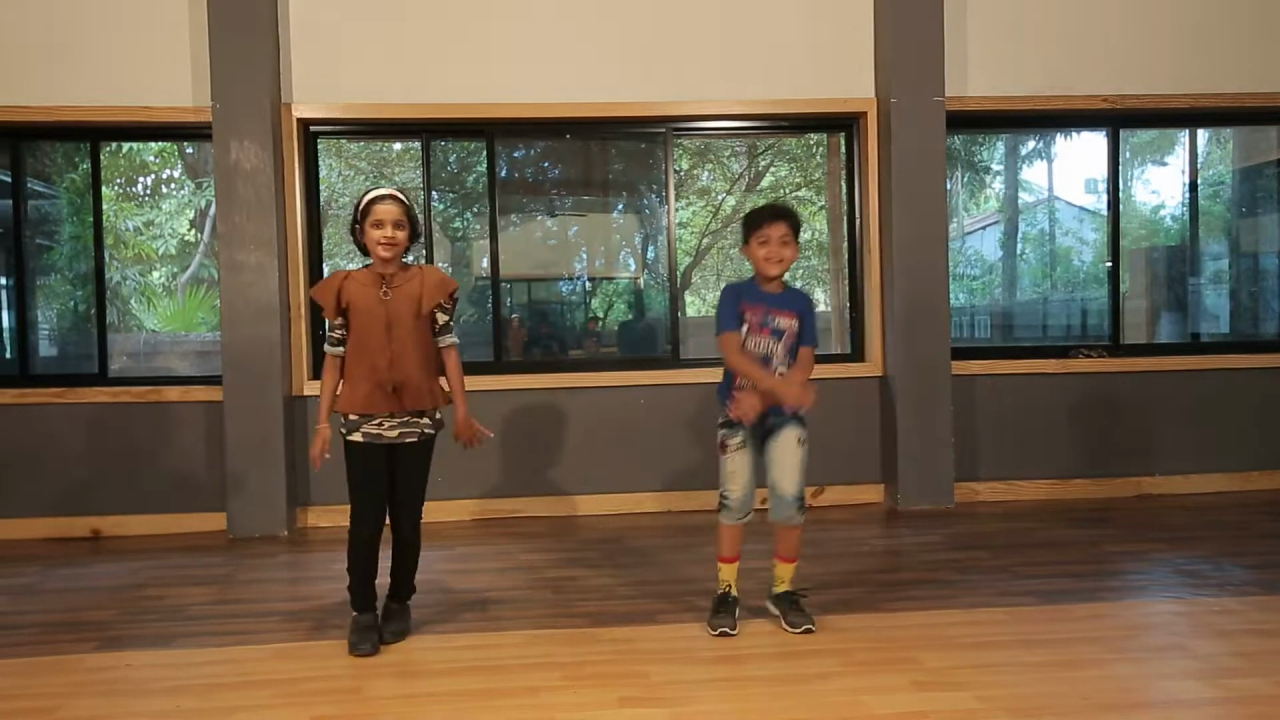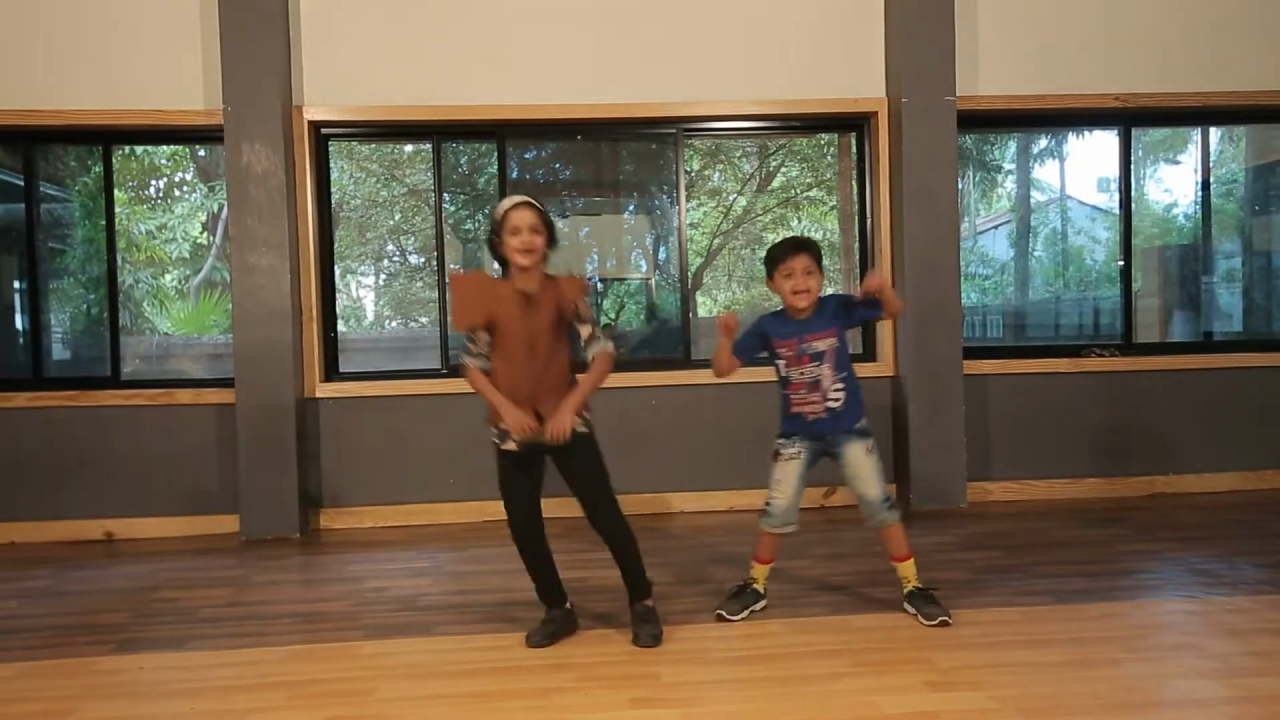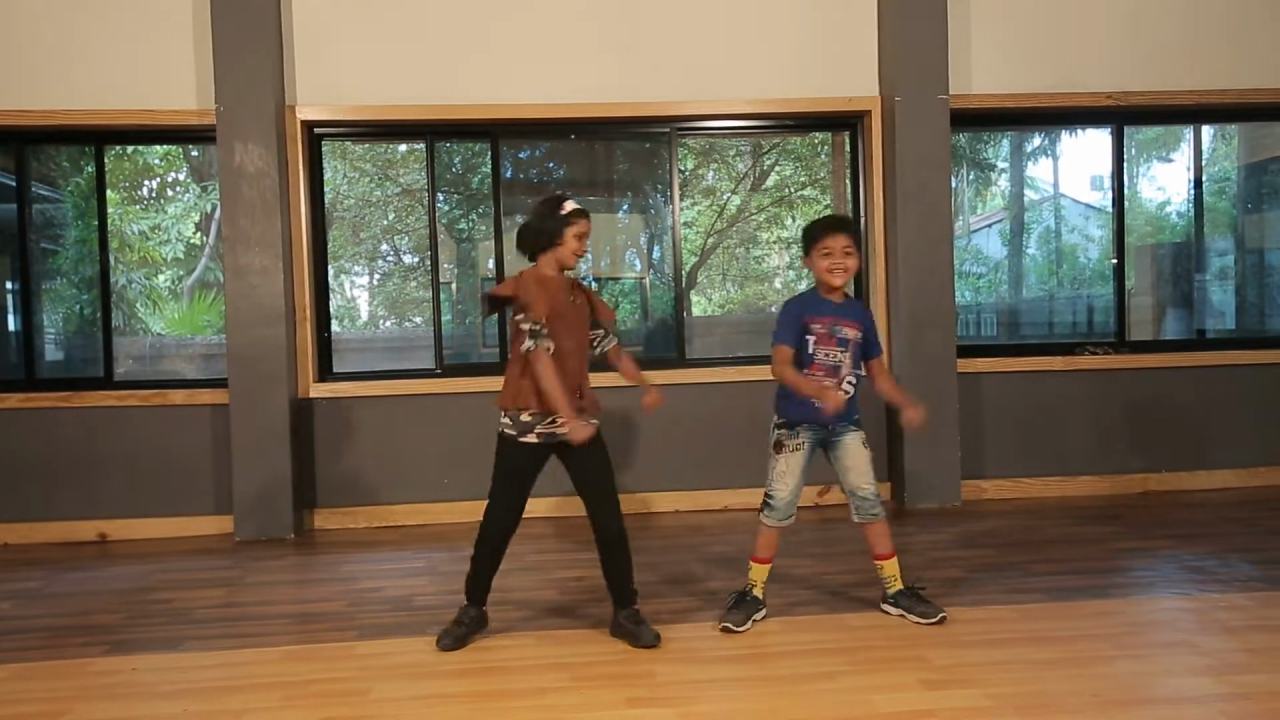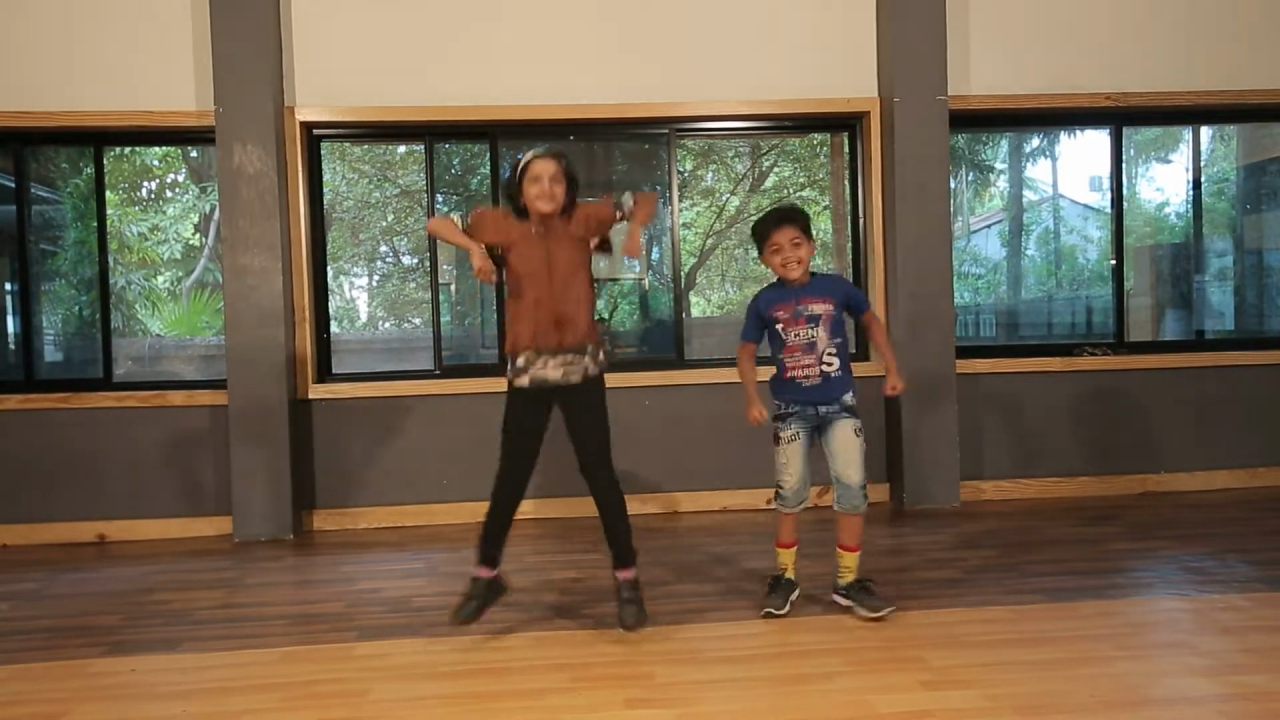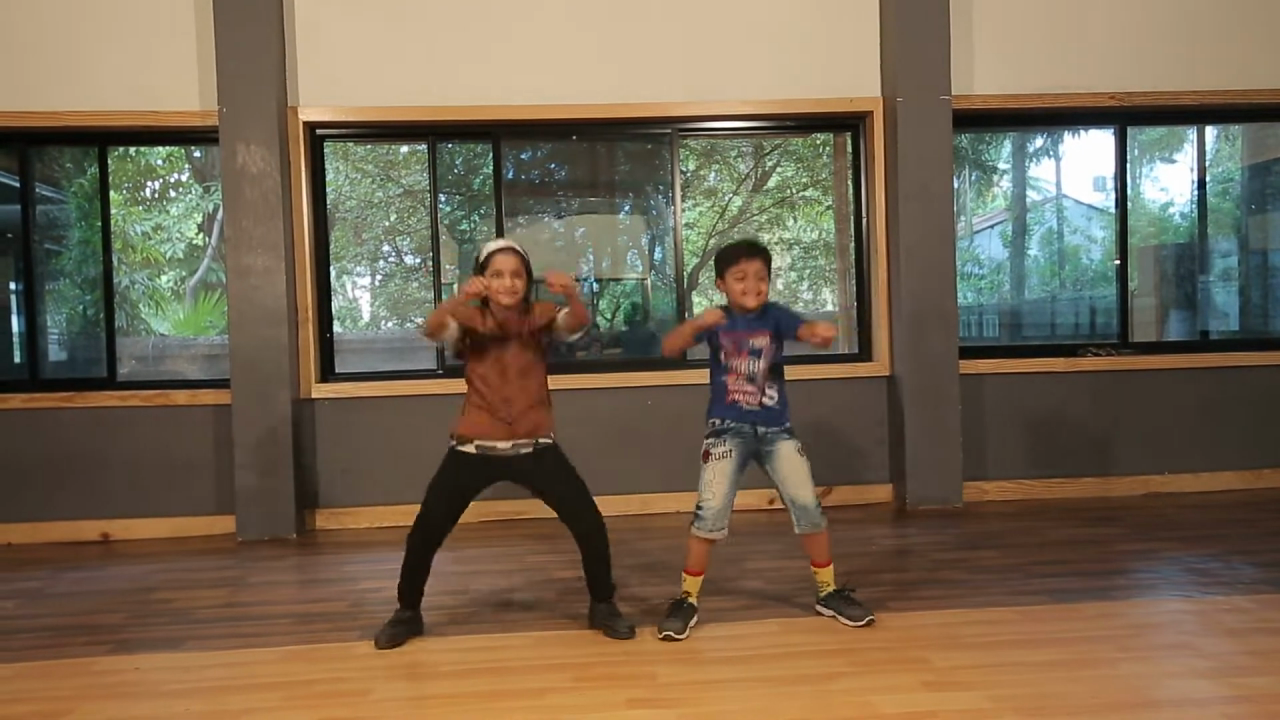
dt=1s
person 1, frame 1
left shoulder: (430, 284)
right shoulder: (346, 287)
left elbow: (446, 347)
right elbow: (334, 356)
left wrist: (462, 407)
right wrist: (322, 420)
left hip: (417, 418)
right hip: (363, 421)
left knee: (406, 520)
right knee: (366, 519)
left ankle: (398, 603)
right ankle: (363, 612)
person 1, frame 2
left shoulder: (566, 291)
right shoulder: (484, 295)
left elbow: (602, 354)
right elbow: (474, 368)
left wrist: (571, 405)
right wrist: (506, 411)
left hip: (566, 421)
right hip: (514, 424)
left knee: (605, 515)
right knee: (524, 521)
left ankle: (643, 603)
right ankle: (558, 610)
person 1, frame 3
left shoulder: (579, 295)
right shoulder: (528, 288)
left elbow: (608, 345)
right elbow: (537, 354)
left wrist: (644, 384)
right wrist: (565, 415)
left hip: (577, 416)
right hip: (526, 421)
left knee: (607, 514)
right knee: (501, 520)
left ankle: (624, 612)
right ankle: (472, 610)
person 1, frame 4
left shoulder: (584, 221)
right shoulder: (504, 230)
left elbow: (644, 202)
right elbow: (436, 224)
left wrist: (638, 232)
right wrist: (471, 247)
left hip: (581, 369)
right hip: (528, 371)
left knee: (600, 475)
right knee: (511, 479)
left ankle: (626, 579)
right ankle: (486, 576)
person 1, frame 5
left shoulder: (540, 317)
right shoulder: (469, 320)
left elbow: (580, 322)
right elbow: (433, 330)
left wrist: (572, 294)
right wrist: (465, 297)
left hip: (533, 444)
right hip: (476, 445)
left knee: (589, 524)
right knee: (425, 533)
left ankle: (604, 605)
right ankle: (408, 612)
person 2, frame 1
left shoulder: (802, 302)
right shoulder: (735, 296)
left elbow: (804, 367)
right elbow: (729, 352)
left wrist: (764, 399)
right wrist: (772, 383)
left hip: (782, 417)
right hip: (736, 414)
left knee: (789, 502)
right knee: (735, 503)
left ankle: (784, 592)
right ankle: (726, 593)
person 2, frame 2
left shoulder: (839, 309)
right shoulder: (767, 328)
left elbow: (894, 311)
right elbow: (723, 369)
left wrist: (882, 290)
right wrist: (726, 337)
left hip: (848, 427)
right hip: (797, 433)
left knee: (879, 505)
right knee: (778, 511)
left ankle: (913, 588)
right ankle: (754, 586)
person 2, frame 3
left shoulder: (861, 315)
right shoulder: (799, 307)
left elbow: (878, 370)
right elbow: (780, 365)
left wrist: (905, 403)
right wrist: (813, 392)
left hip: (845, 423)
right hip: (795, 422)
left knee: (869, 502)
right knee: (778, 508)
left ankle: (895, 591)
right ankle: (752, 597)
person 2, frame 4
left shoulder: (838, 287)
right shoulder: (764, 301)
left elbow: (871, 320)
right elbow: (746, 352)
left wrist: (891, 368)
right wrist: (753, 397)
left hip: (838, 404)
right hip: (790, 408)
left knee: (851, 489)
right knee: (789, 495)
left ankle: (849, 582)
right ankle: (784, 578)
person 2, frame 5
left shoulder: (777, 315)
right shoulder: (715, 321)
left elbow: (809, 331)
right elbow: (670, 348)
left wrist: (823, 330)
right wrist: (696, 324)
left hip: (775, 427)
right hip: (726, 427)
left knee: (808, 509)
right knee: (710, 514)
left ankle: (829, 592)
right ankle: (686, 598)
